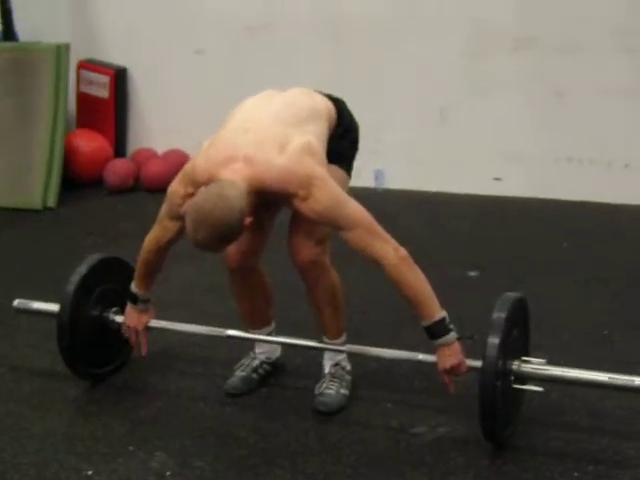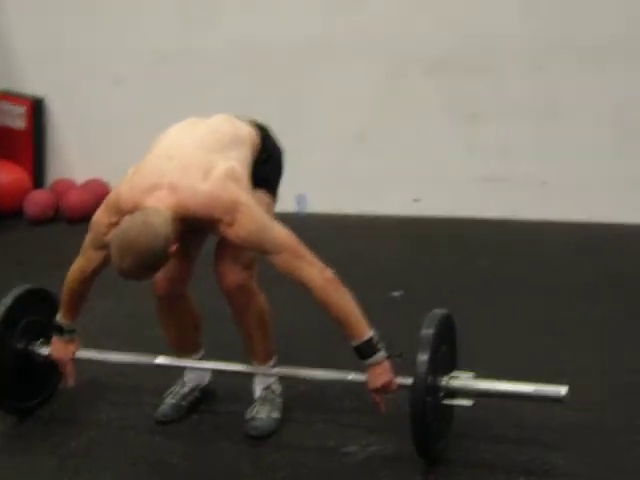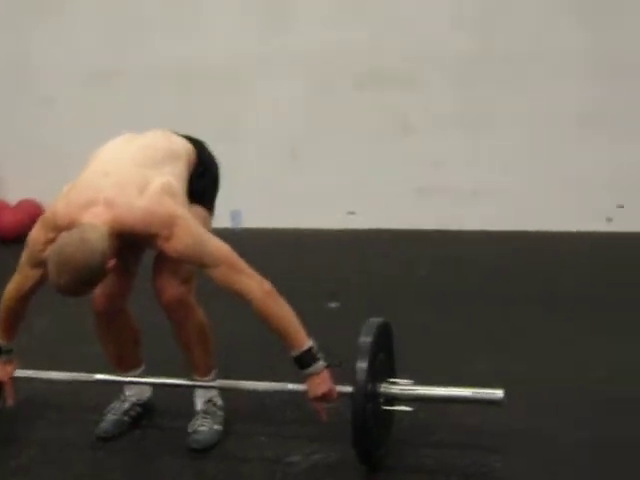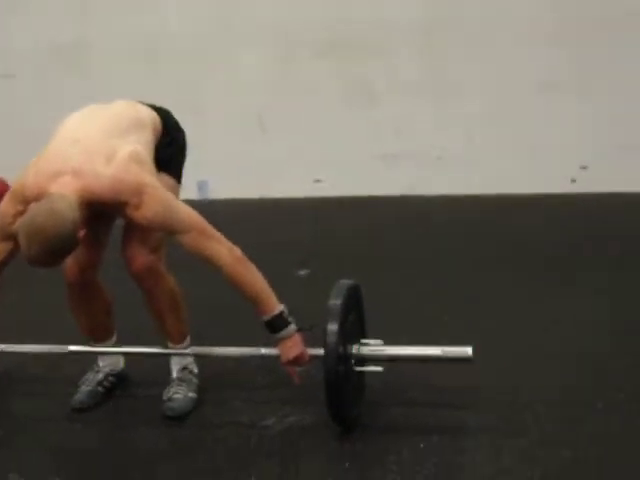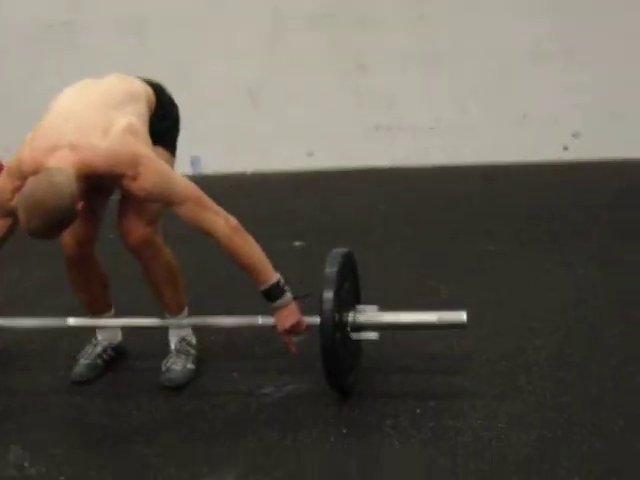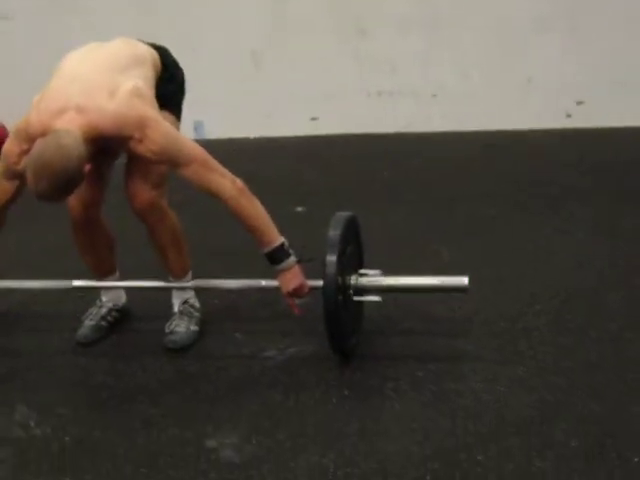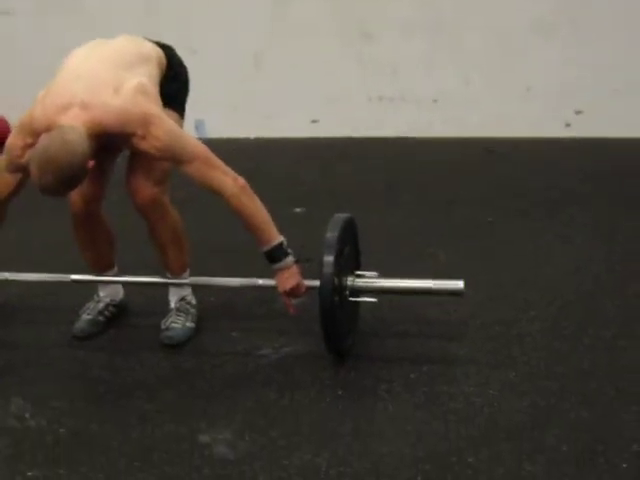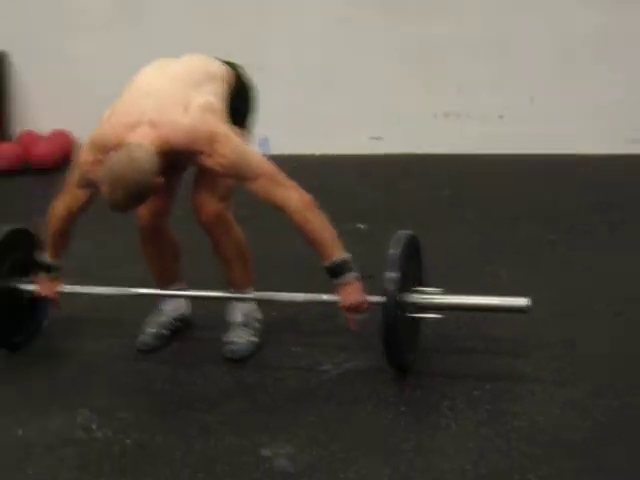
dt=0.1s
person 1, frame 1
left shoulder: (303, 183)
right shoulder: (193, 181)
left elbow: (391, 252)
right elbow: (157, 240)
left wrist: (443, 336)
right wrist: (138, 301)
left knee: (308, 254)
right knee: (239, 258)
left ankle: (337, 360)
right ankle: (266, 350)
person 1, frame 2
left shoulder: (228, 209)
right shoulder: (118, 210)
left elbow: (318, 275)
right elbow: (82, 270)
left wrist: (373, 355)
right wrist: (64, 332)
left knee: (235, 279)
right knee: (166, 286)
left ankle: (267, 383)
right ankle: (195, 376)
person 1, frame 3
left shoulder: (162, 222)
right shoulder: (54, 226)
left elbow: (255, 287)
left wrist: (312, 365)
left knee: (173, 293)
right knee: (104, 302)
left ankle: (208, 396)
right ankle: (135, 392)
person 1, frame 4
left shoulder: (132, 191)
left elbow: (225, 253)
left wrist: (283, 329)
left knee: (142, 262)
right knee: (75, 273)
left ankle: (183, 364)
right ankle: (109, 363)
person 1, frame 5
left shoulder: (130, 164)
left elbow: (222, 223)
left wrist: (280, 298)
left knee: (138, 234)
right knee: (74, 246)
left ankle: (182, 336)
right ankle: (107, 336)
person 1, frame 6
left shoulder: (136, 126)
right shoulder: (28, 137)
left elbow: (228, 185)
left wrist: (283, 261)
left knee: (144, 198)
right knee: (80, 209)
left ankle: (185, 298)
right ankle: (111, 298)
person 1, frame 7
left shoulder: (139, 123)
right shoulder: (33, 131)
left elbow: (229, 182)
left wrist: (280, 259)
left knee: (146, 194)
right knee: (80, 205)
left ankle: (182, 295)
right ankle: (109, 292)
person 1, frame 8
left shoulder: (209, 140)
right shoulder: (101, 149)
left elbow: (294, 198)
right elbow: (67, 207)
left wrist: (343, 275)
right wrist: (50, 269)
left knee: (210, 211)
right knee: (148, 218)
left ankle: (246, 309)
right ankle: (174, 306)
